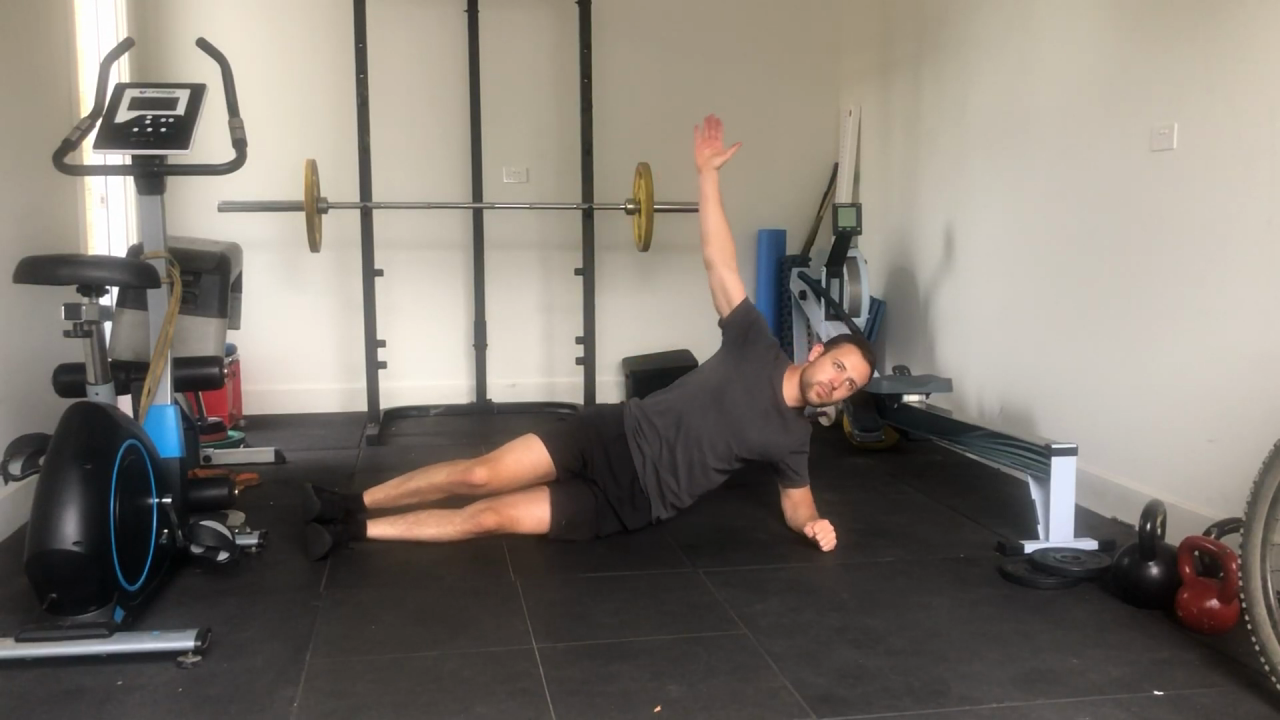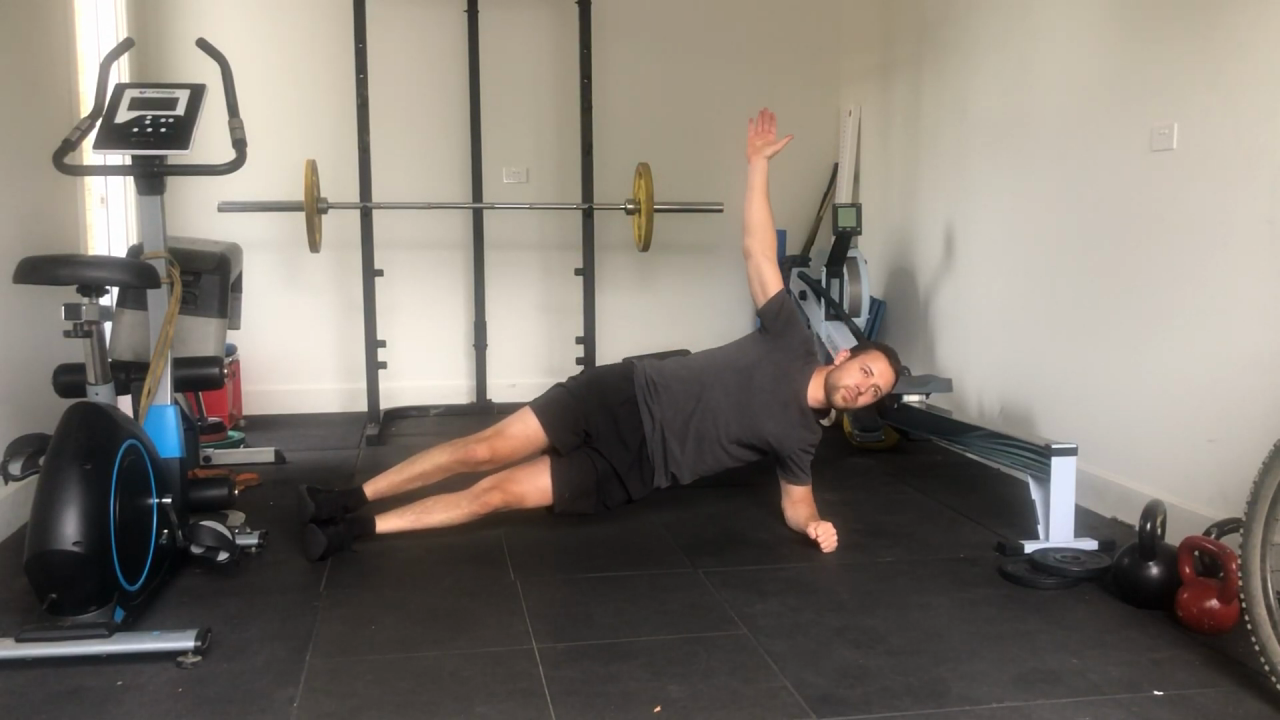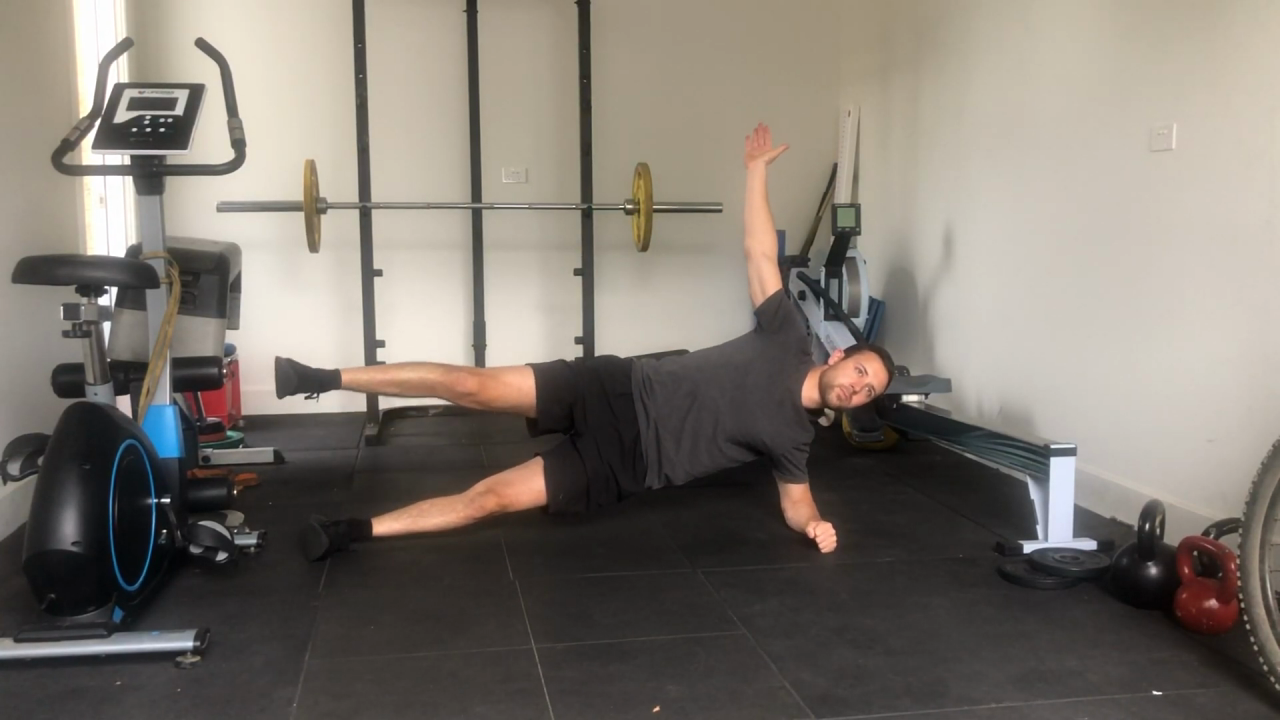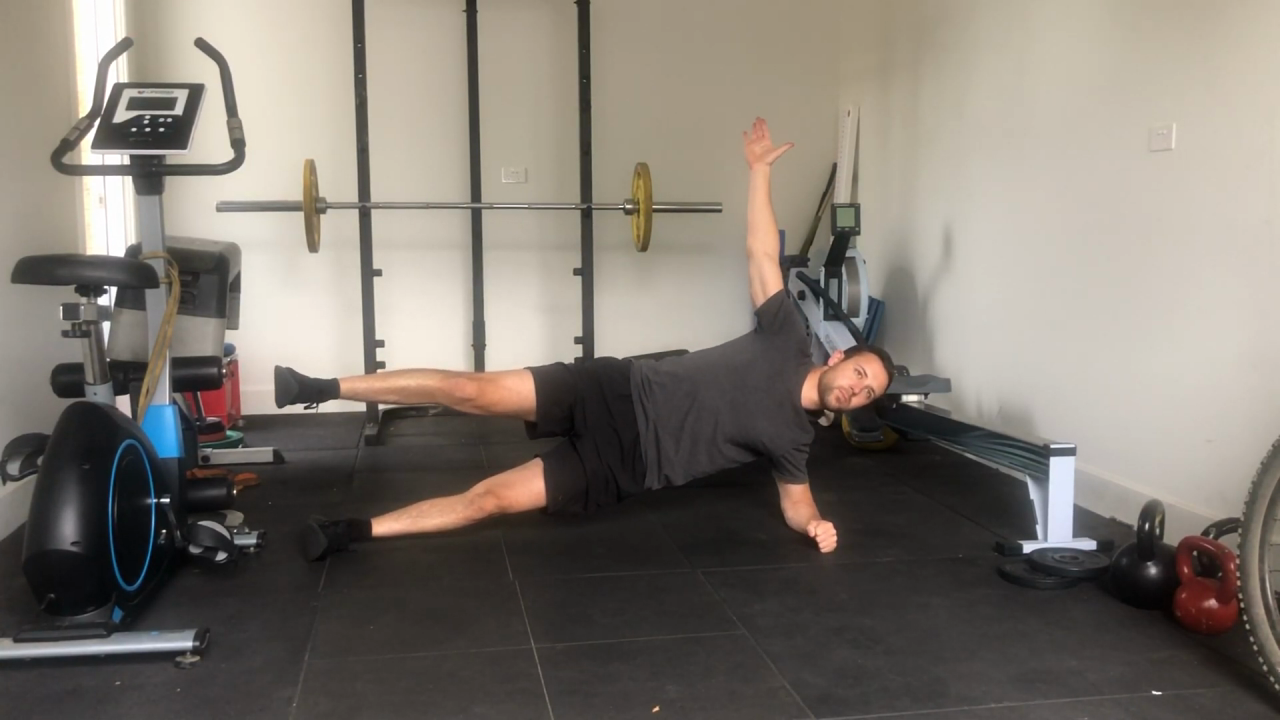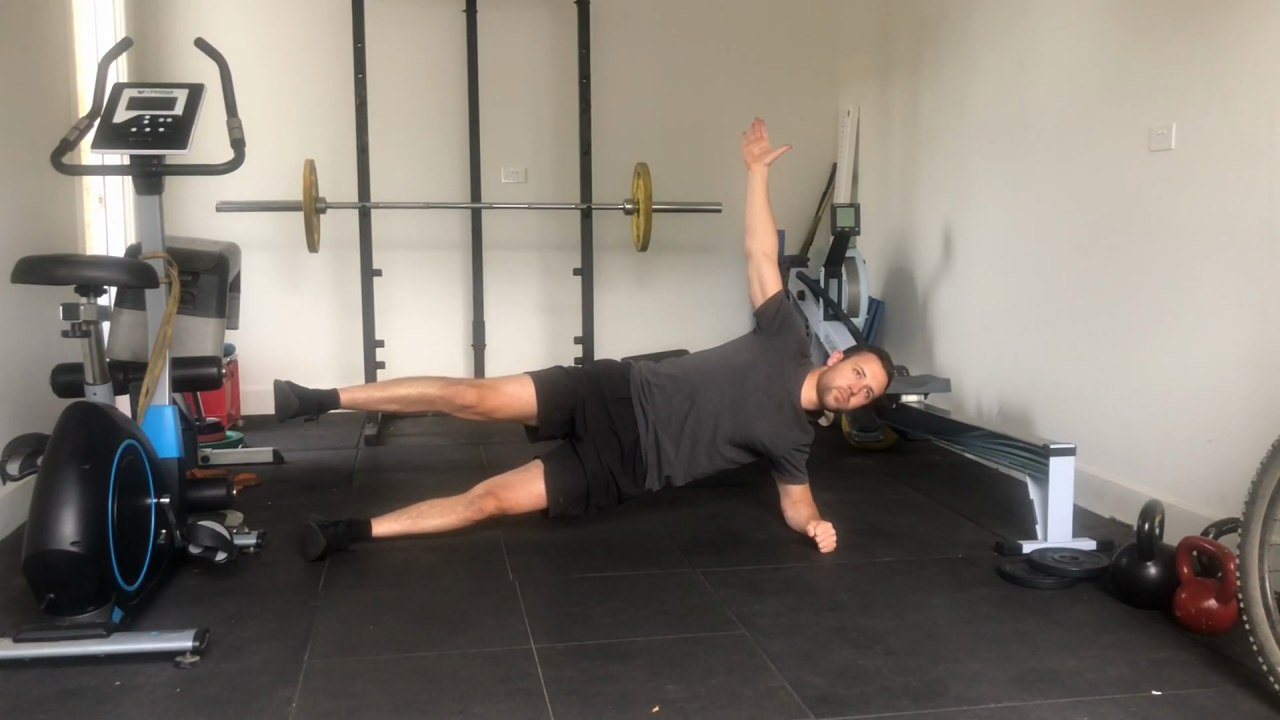
dt=1s
person 1, frame 1
left shoulder: (793, 436)
right shoulder: (756, 348)
left elbow: (795, 500)
right elbow: (718, 262)
left wrist: (814, 526)
right wrist: (707, 172)
left hip: (632, 500)
right hip: (616, 434)
left knee: (490, 516)
right knee: (482, 476)
left ankle: (354, 531)
right ankle: (353, 506)
person 1, frame 2
left shoulder: (800, 433)
right shoulder: (792, 341)
left elbow: (796, 499)
right elbow: (759, 251)
left wrist: (815, 525)
right wrist: (758, 162)
left hip: (633, 462)
right hip: (623, 395)
left knee: (497, 493)
right knee: (488, 450)
left ankle: (360, 528)
right ankle: (353, 501)
person 1, frame 3
left shoulder: (793, 434)
right shoulder: (788, 340)
left elbow: (795, 502)
right elbow: (760, 253)
left wrist: (816, 525)
right wrist: (756, 168)
left hip: (623, 462)
right hip: (618, 392)
left knee: (490, 497)
right knee: (473, 384)
left ankle: (352, 531)
right ankle: (323, 379)
person 1, frame 4
left shoulder: (793, 435)
right shoulder: (787, 340)
left elbow: (794, 499)
right elbow: (763, 254)
left wrist: (816, 525)
right wrist: (759, 169)
left hip: (622, 463)
right hip: (617, 394)
left knee: (489, 498)
right knee: (473, 392)
left ankle: (351, 531)
right ankle: (321, 387)
person 1, frame 5
left shoulder: (794, 436)
right shoulder: (787, 342)
left elbow: (794, 499)
right elbow: (761, 255)
left wrist: (816, 525)
right wrist: (757, 171)
left hip: (621, 467)
right hip: (617, 396)
left knee: (488, 500)
right knee: (474, 398)
left ankle: (352, 531)
right ankle: (319, 399)
